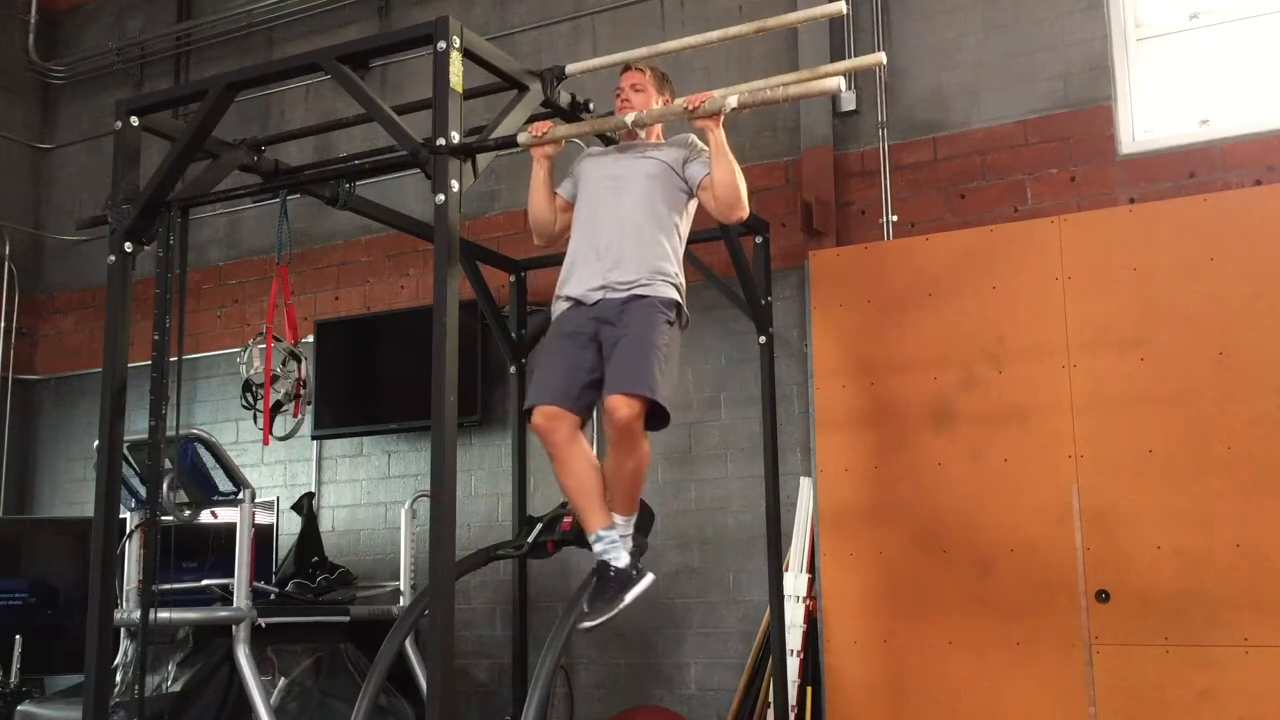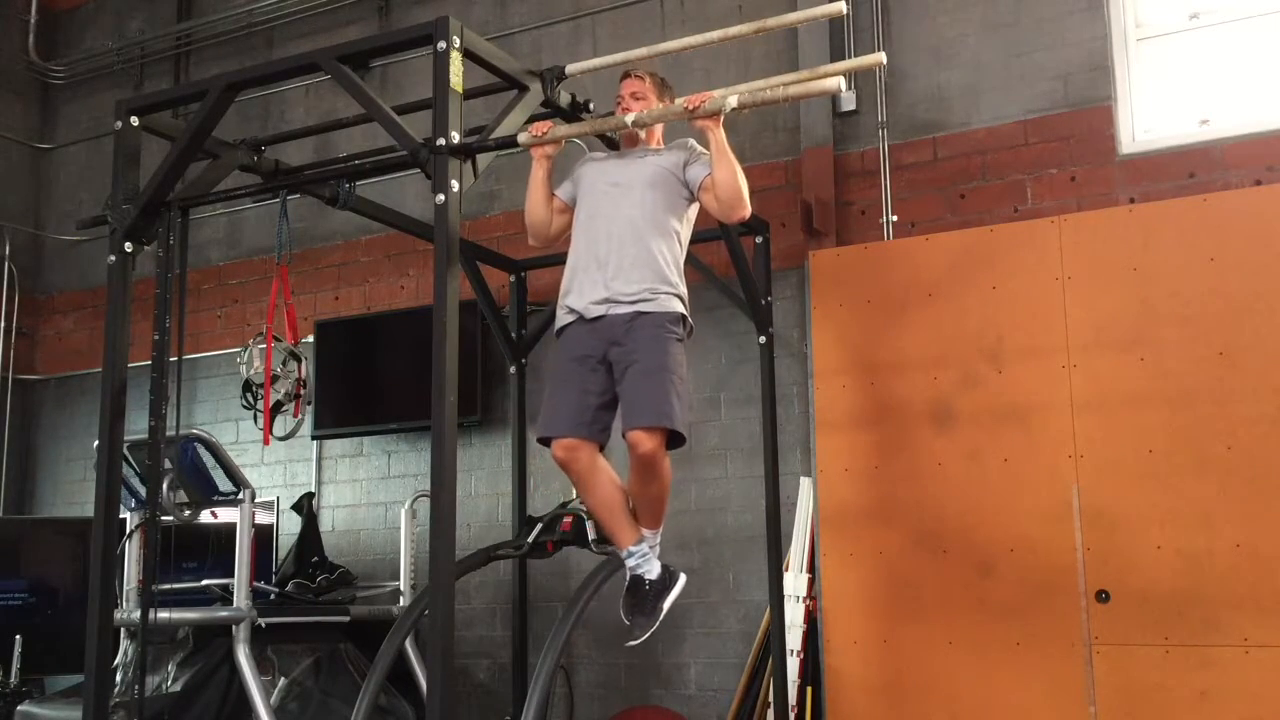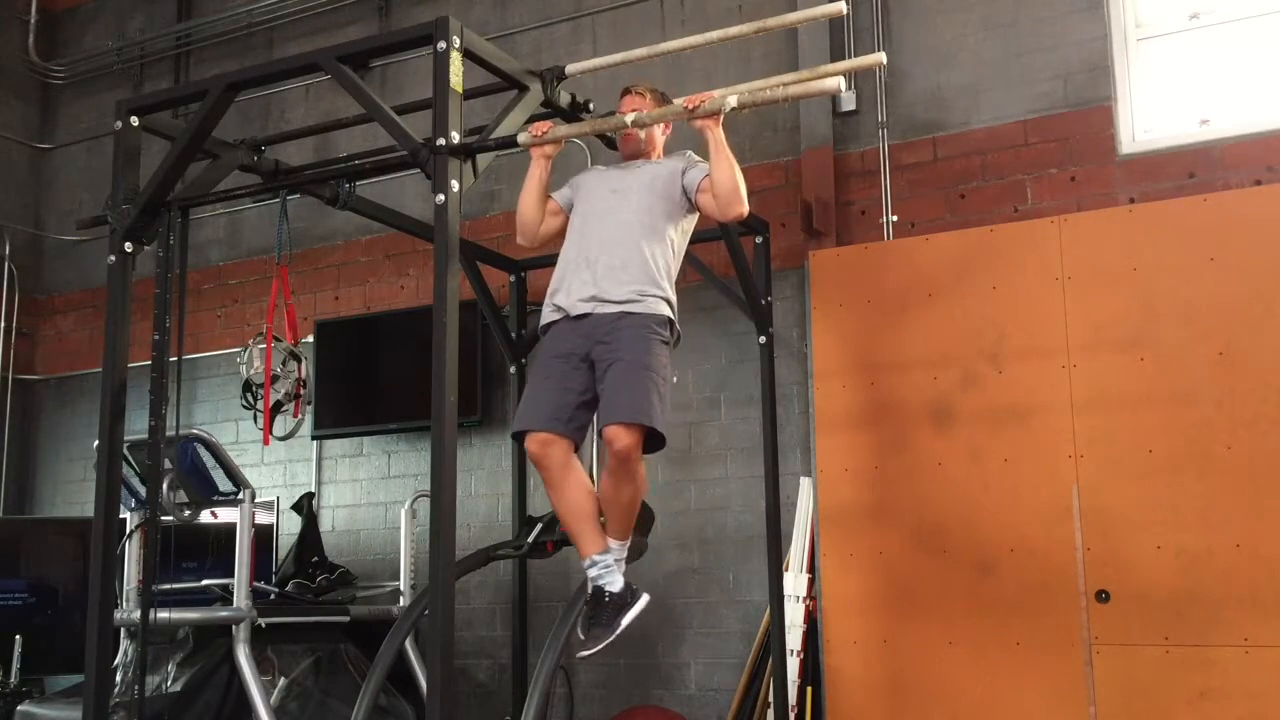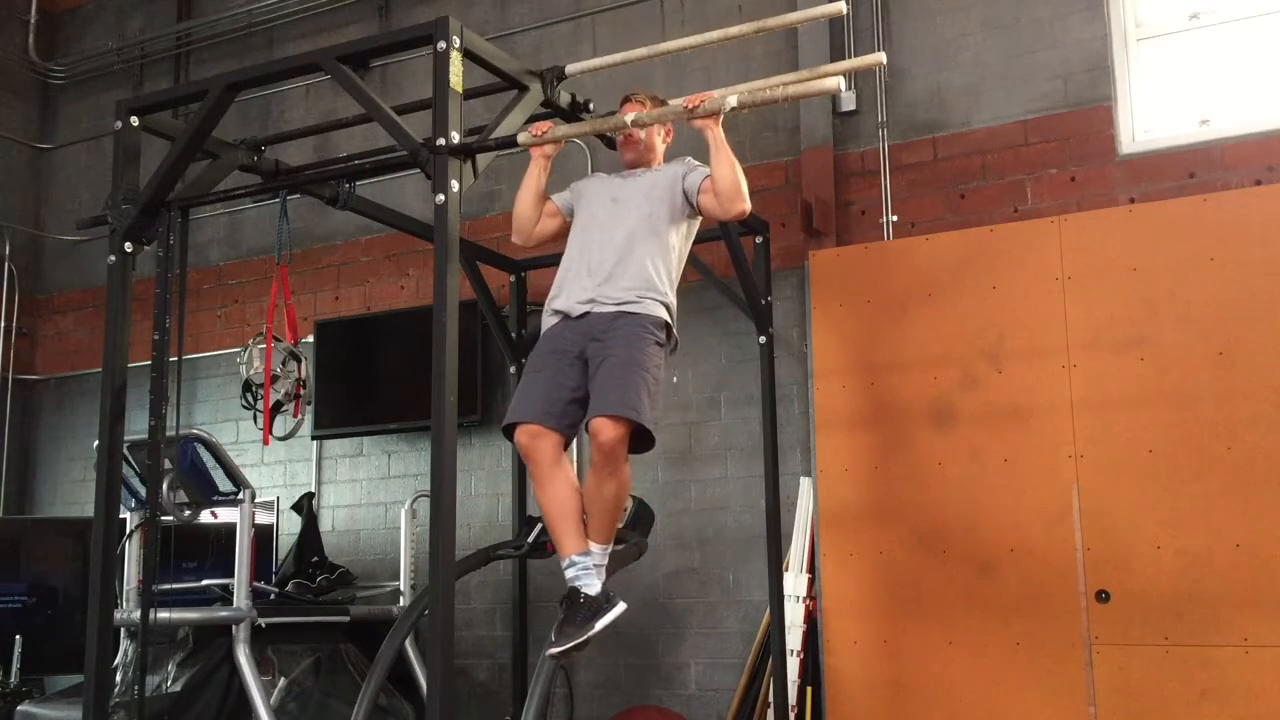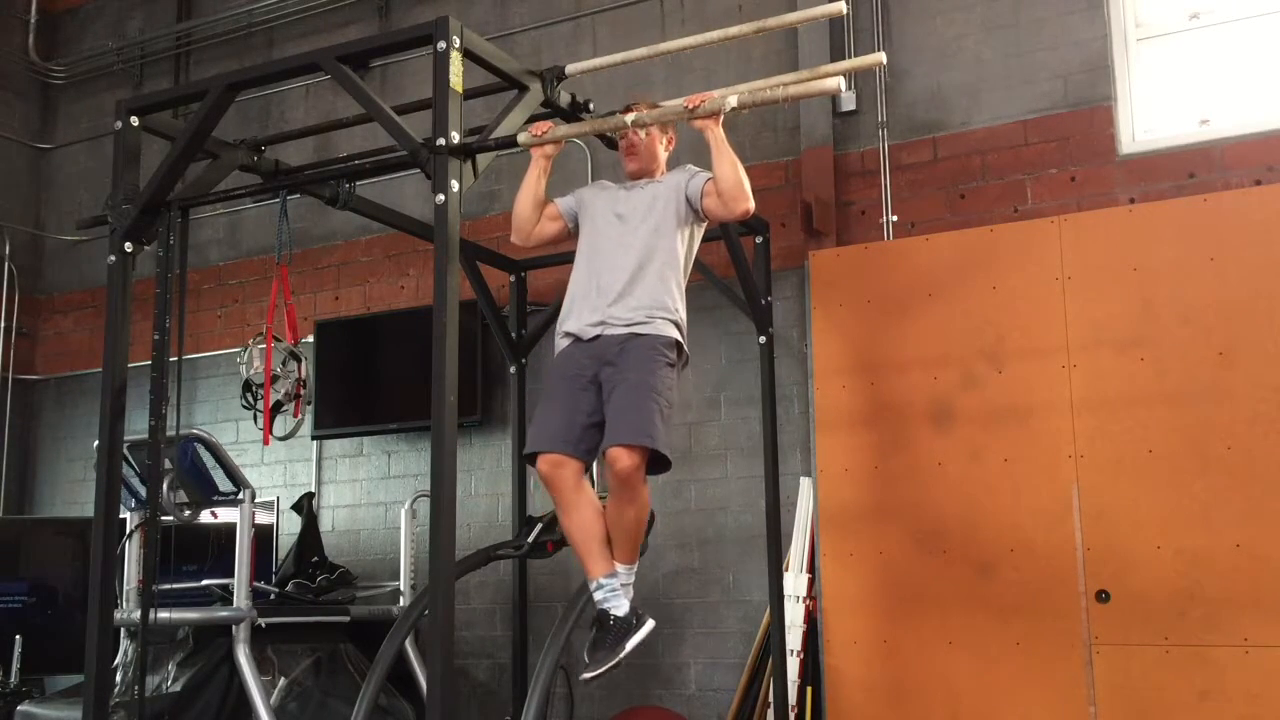
dt=0.5s
person 1, frame 1
left shoulder: (683, 150)
right shoulder: (589, 161)
left elbow: (734, 208)
right elbow: (544, 231)
left wrist: (714, 131)
right wrist: (541, 161)
left hip: (646, 297)
right hip: (577, 303)
left knee: (625, 411)
right knee: (550, 418)
left ankle: (621, 543)
right ankle: (614, 558)
person 1, frame 2
left shoulder: (683, 157)
right shoulder: (589, 167)
left elbow: (736, 208)
right elbow: (539, 231)
left wrist: (713, 130)
right wrist: (540, 161)
left hip: (650, 313)
right hip: (580, 318)
left knee: (646, 441)
right knee: (569, 447)
left ankle: (649, 550)
right ankle: (645, 568)
person 1, frame 3
left shoulder: (681, 168)
right shoulder: (588, 179)
left elbow: (733, 207)
right elbow: (528, 233)
left wrist: (713, 131)
right wrist: (541, 160)
left hip: (636, 315)
right hip: (566, 320)
left knee: (623, 440)
right knee: (545, 443)
left ankle: (613, 566)
right ankle: (606, 583)
person 1, frame 4
left shoulder: (682, 176)
right shoulder: (589, 187)
left elbow: (735, 204)
right elbow: (524, 232)
left wrist: (713, 131)
right wrist: (540, 160)
left hip: (634, 316)
right hip: (566, 321)
left knee: (608, 433)
right knee: (534, 437)
left ankle: (593, 574)
right ankle: (583, 584)
person 1, frame 5
left shoulder: (684, 184)
right shoulder: (591, 196)
left elbow: (739, 204)
right elbow: (523, 232)
left wrist: (712, 131)
right wrist: (541, 161)
left hip: (646, 337)
right hip: (578, 341)
left knee: (626, 461)
right knee: (556, 464)
left ankle: (621, 589)
right ankle: (615, 606)
